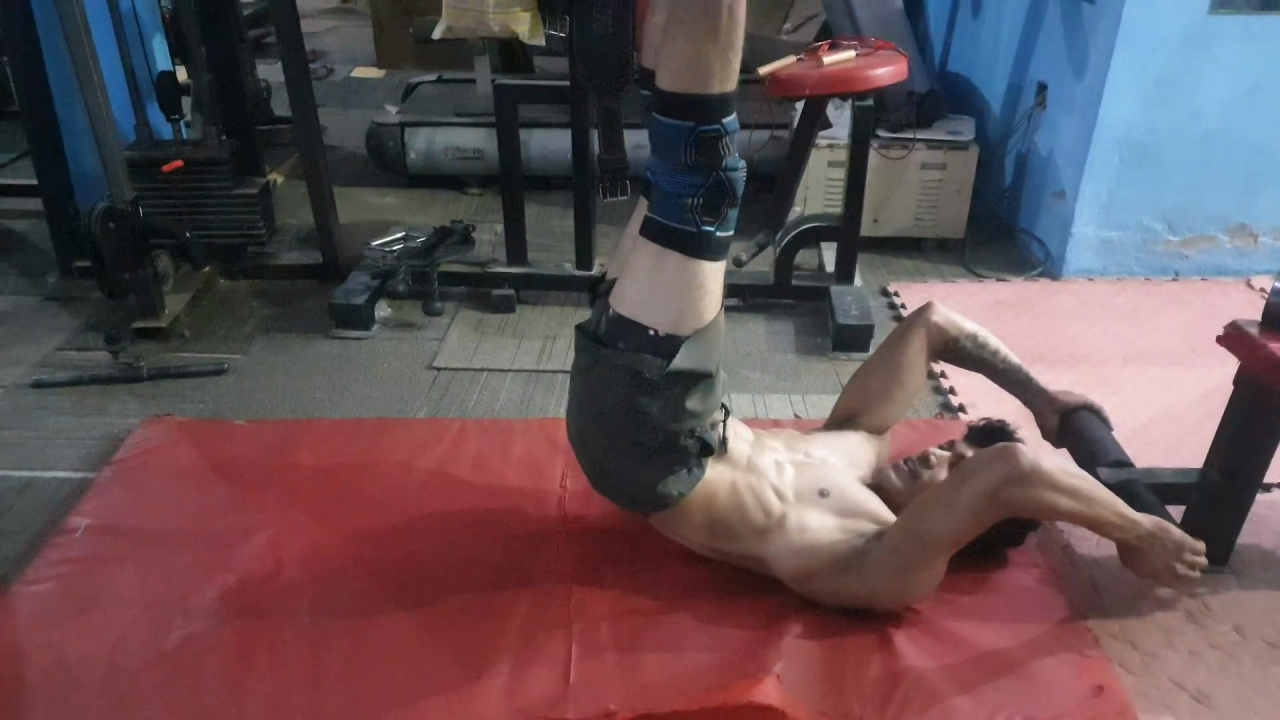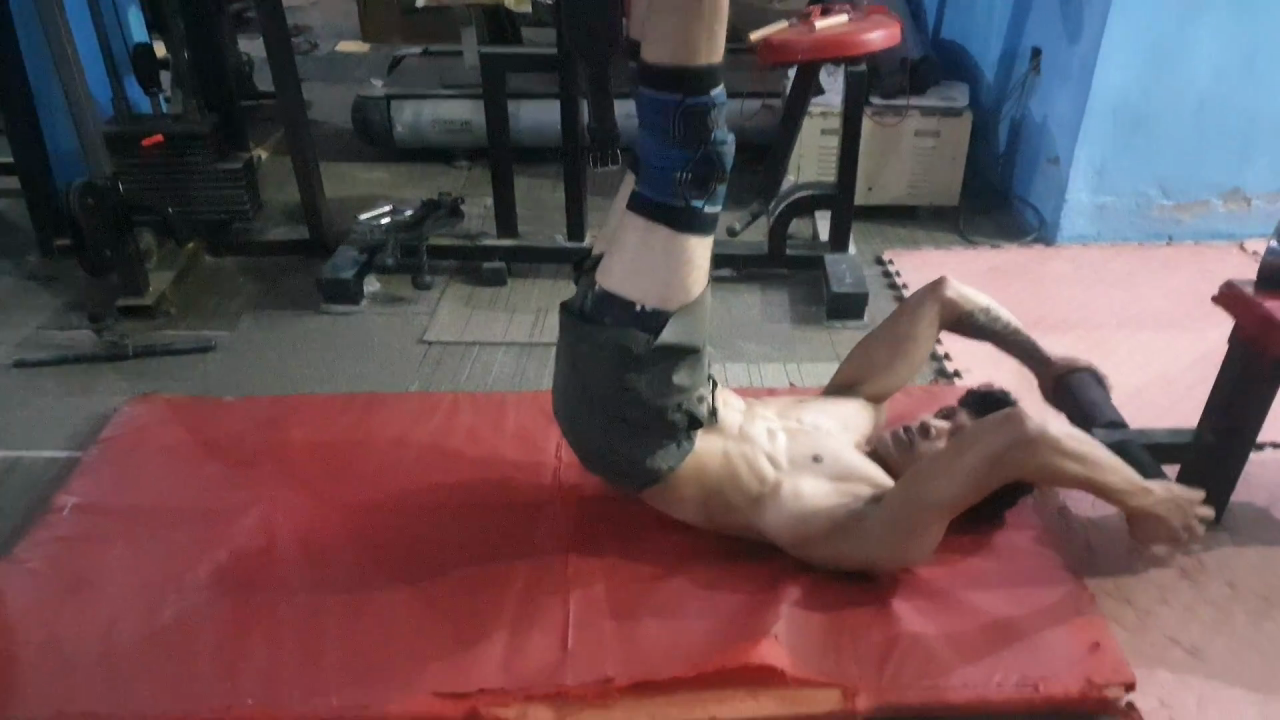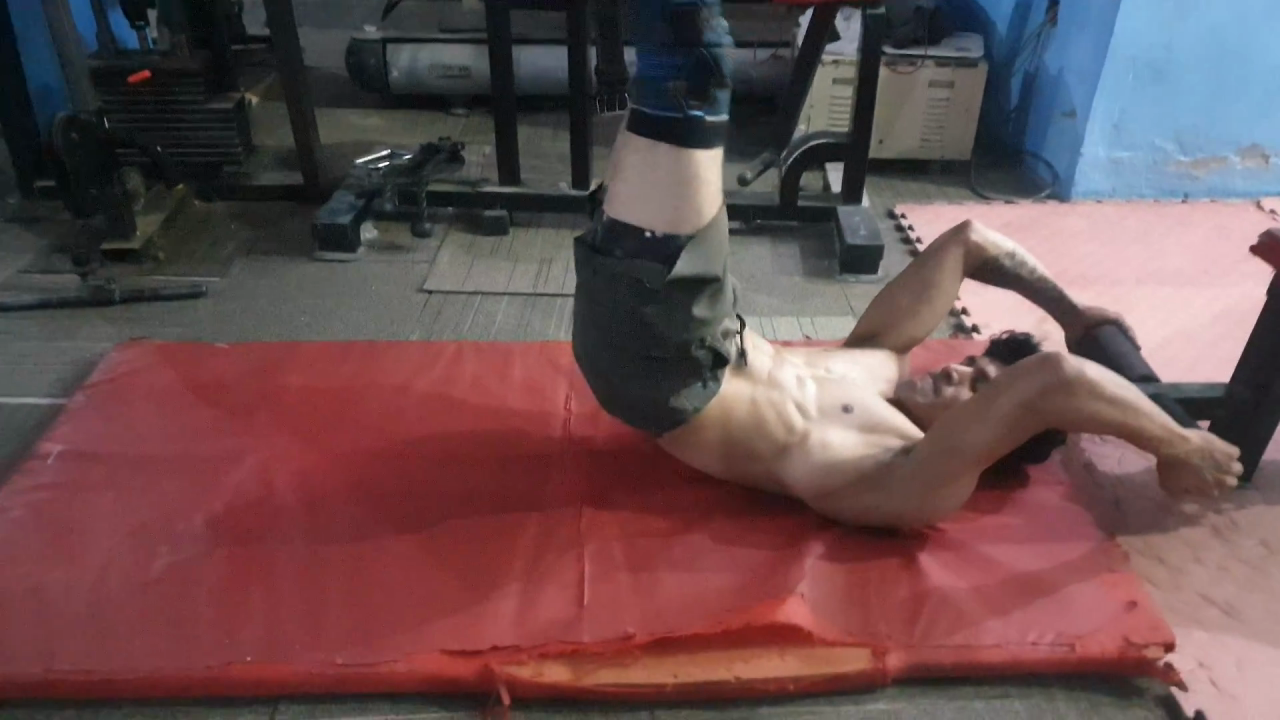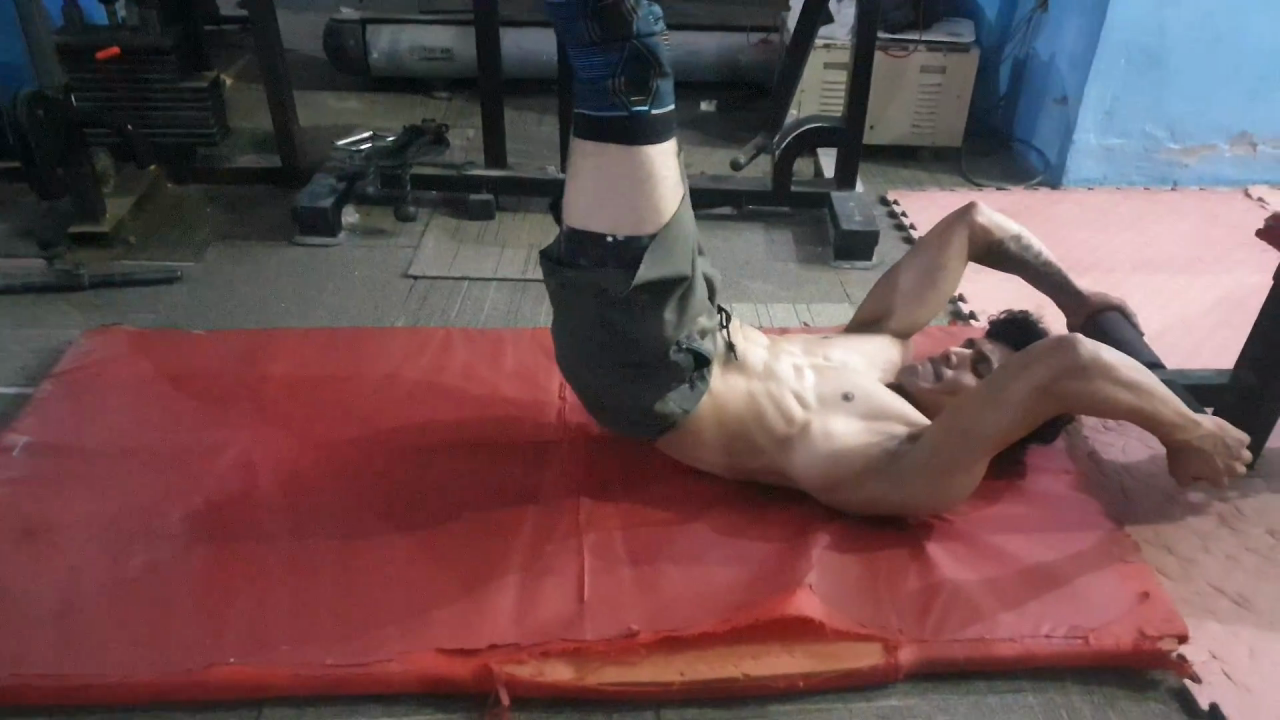
dt=0.5s
person 1, frame 1
left shoulder: (896, 571)
right shoulder: (858, 449)
right elbow: (931, 324)
left wrist: (1139, 534)
right wrist: (1041, 398)
left hip: (643, 440)
right hip: (637, 405)
person 1, frame 2
left shoulder: (896, 533)
right shoulder: (854, 416)
right elbow: (943, 297)
left wrist: (1143, 501)
right wrist: (1044, 364)
left hip: (630, 420)
right hip: (625, 396)
person 1, frame 3
left shoulder: (925, 487)
right shoulder: (878, 367)
right elbow: (968, 241)
left wrist: (1180, 448)
right wrist: (1072, 313)
left hip: (654, 357)
right hip: (647, 316)
person 1, frame 4
left shoulder: (932, 475)
right shoulder: (883, 352)
right elbow: (973, 223)
left wrist: (1189, 435)
right wrist: (1076, 300)
left hip: (649, 370)
right hip: (700, 336)
